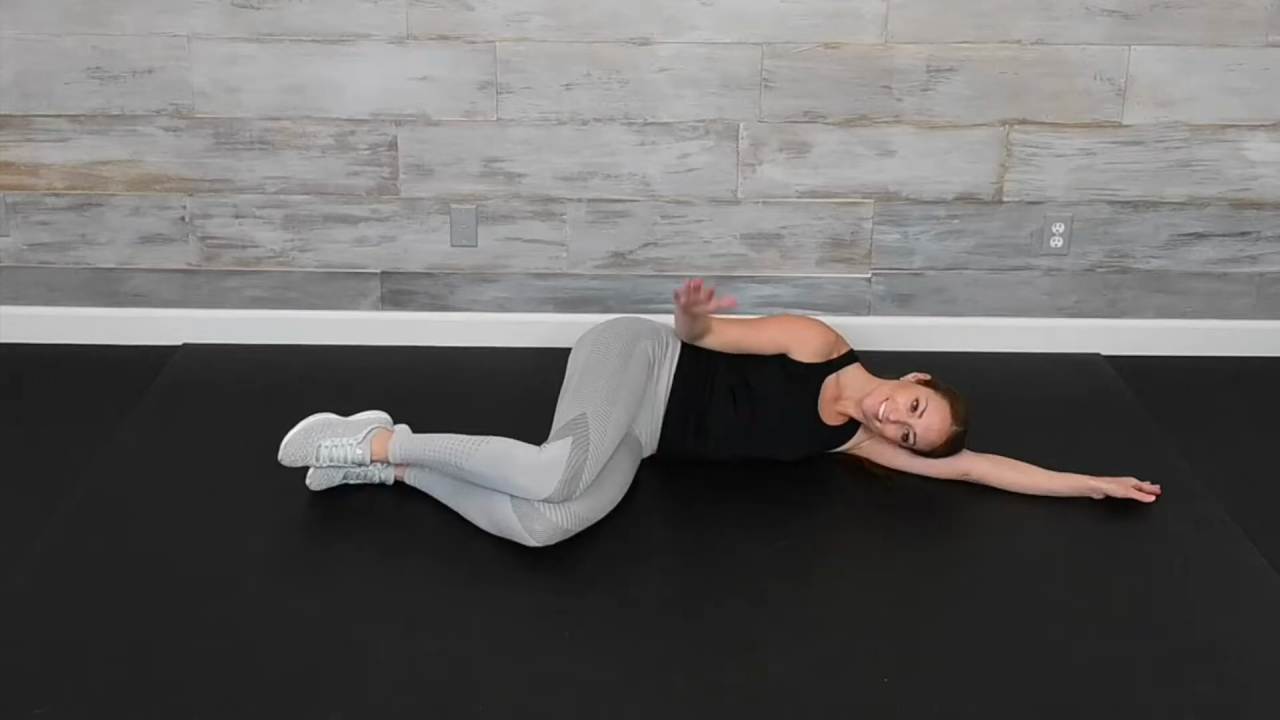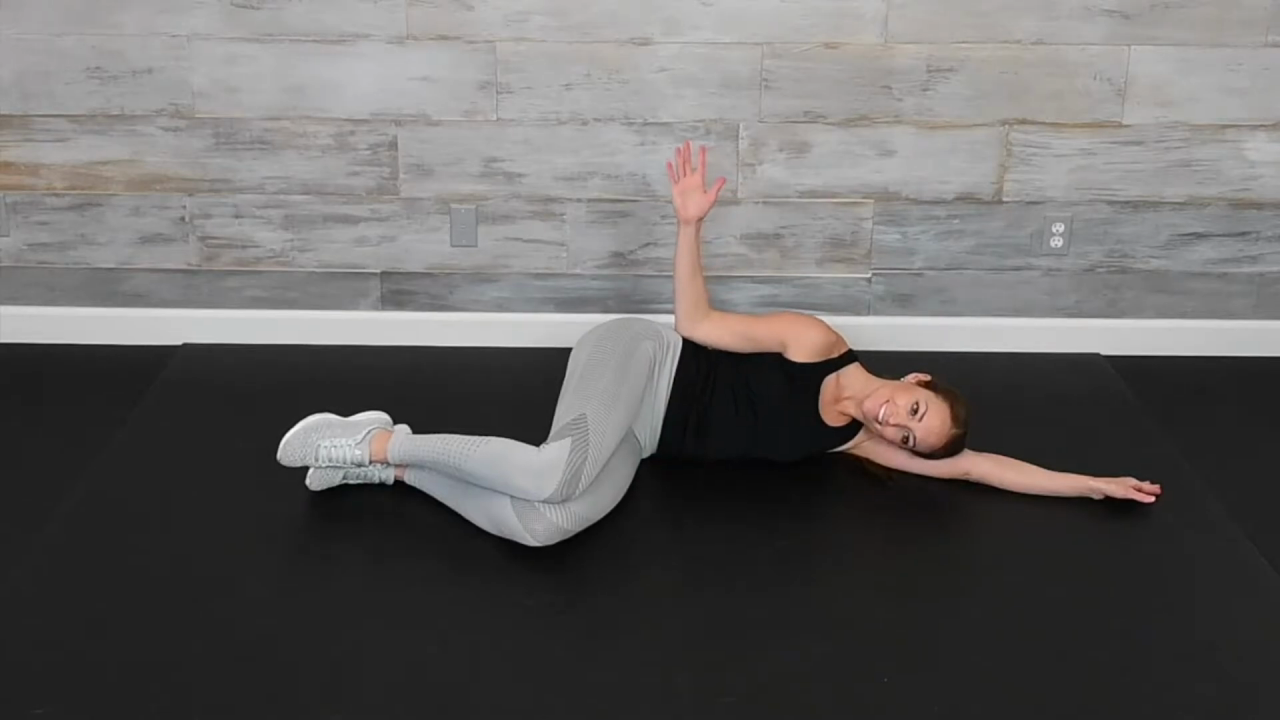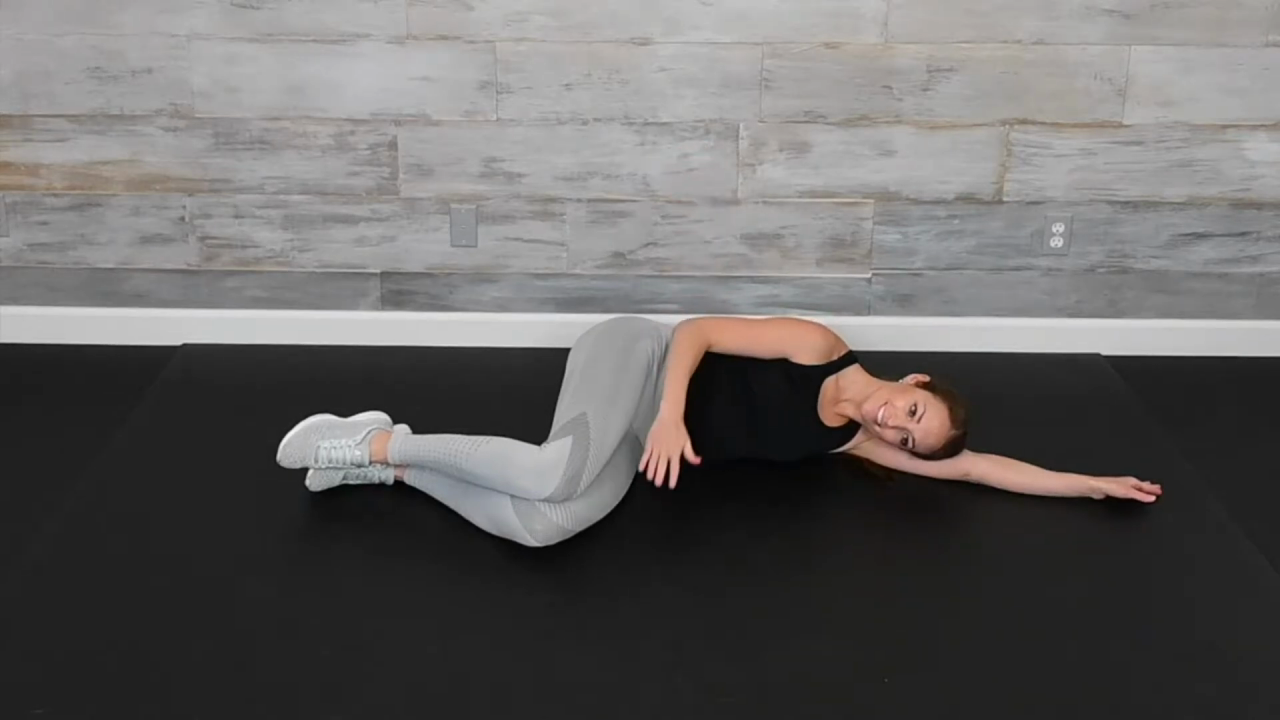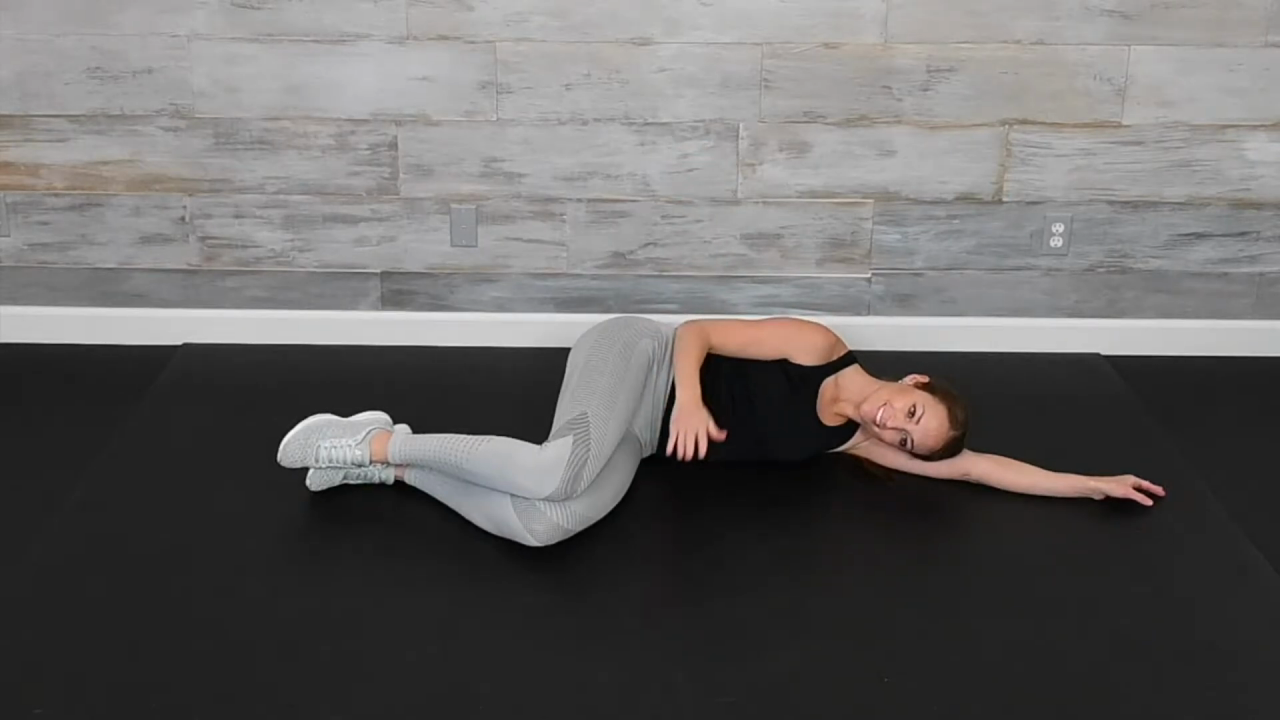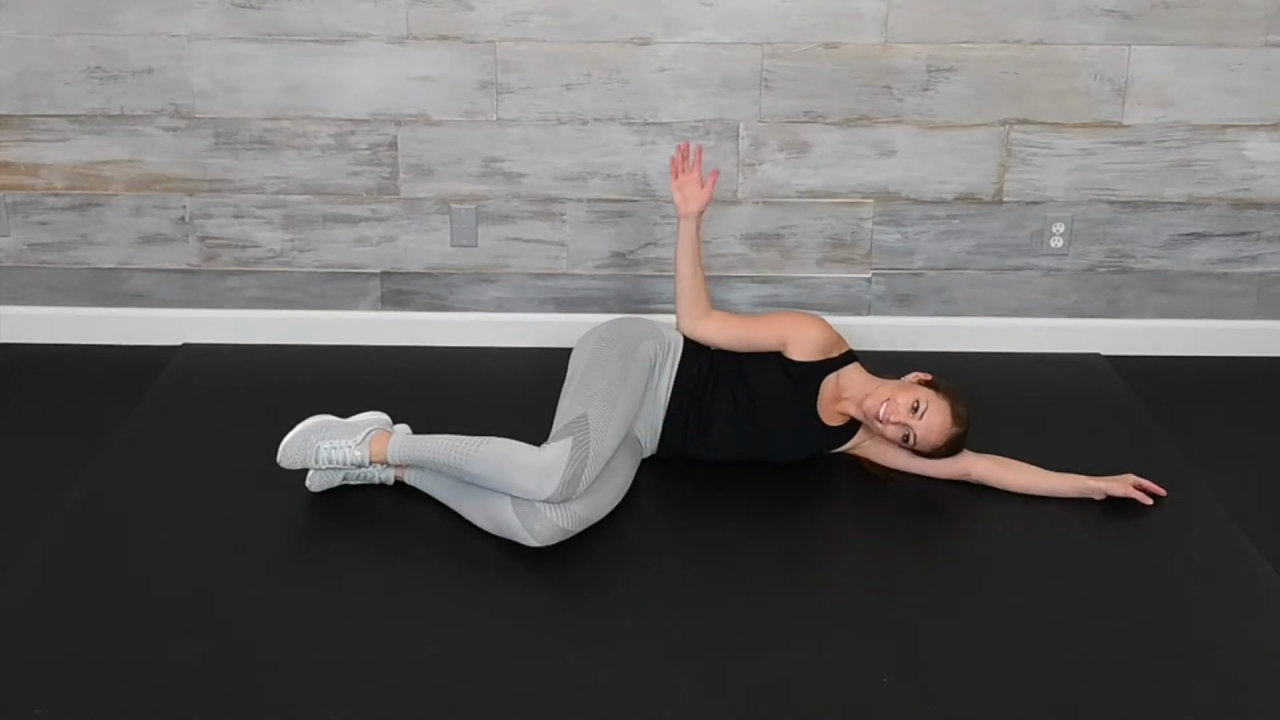
dt=0.7s
person 1, frame 1
left shoulder: (859, 443)
right shoulder: (817, 345)
left elbow: (977, 464)
right elbow: (701, 334)
left wrist: (1087, 480)
right wrist: (689, 316)
left hip: (649, 447)
right hip: (637, 362)
left knee: (546, 528)
right knee: (556, 479)
left ankle: (393, 458)
right ankle: (375, 439)
person 1, frame 2
left shoulder: (856, 441)
right shoulder: (817, 343)
left elbow: (979, 464)
right elbow: (695, 325)
left wrist: (1092, 483)
right wrist: (690, 223)
left hip: (647, 444)
right hip: (637, 365)
left knee: (545, 525)
right knee: (556, 481)
left ankle: (388, 458)
right ankle: (377, 443)
person 1, frame 3
left shoulder: (855, 441)
right shoulder: (818, 346)
left elbow: (975, 465)
right elbow: (695, 330)
left wrist: (1092, 482)
right wrist: (671, 414)
left hip: (656, 436)
right hip: (636, 357)
left knee: (548, 525)
right knee: (560, 478)
left ankle: (389, 457)
right ankle: (373, 442)
person 1, frame 4
left shoulder: (854, 440)
right shoulder: (819, 346)
left elbow: (975, 466)
right elbow: (696, 331)
left wrist: (1091, 483)
right wrist: (689, 397)
left hip: (640, 446)
right hip: (636, 359)
left knee: (548, 523)
right knee: (559, 476)
left ankle: (390, 457)
right ankle: (376, 441)
person 1, frame 5
left shoulder: (853, 441)
right shoulder: (817, 342)
left elbow: (978, 465)
right elbow: (697, 323)
left wrist: (1092, 483)
right wrist: (691, 219)
left hip: (645, 444)
right hip: (637, 361)
left knee: (546, 524)
right knee: (558, 480)
left ankle: (388, 459)
right ankle: (376, 445)
